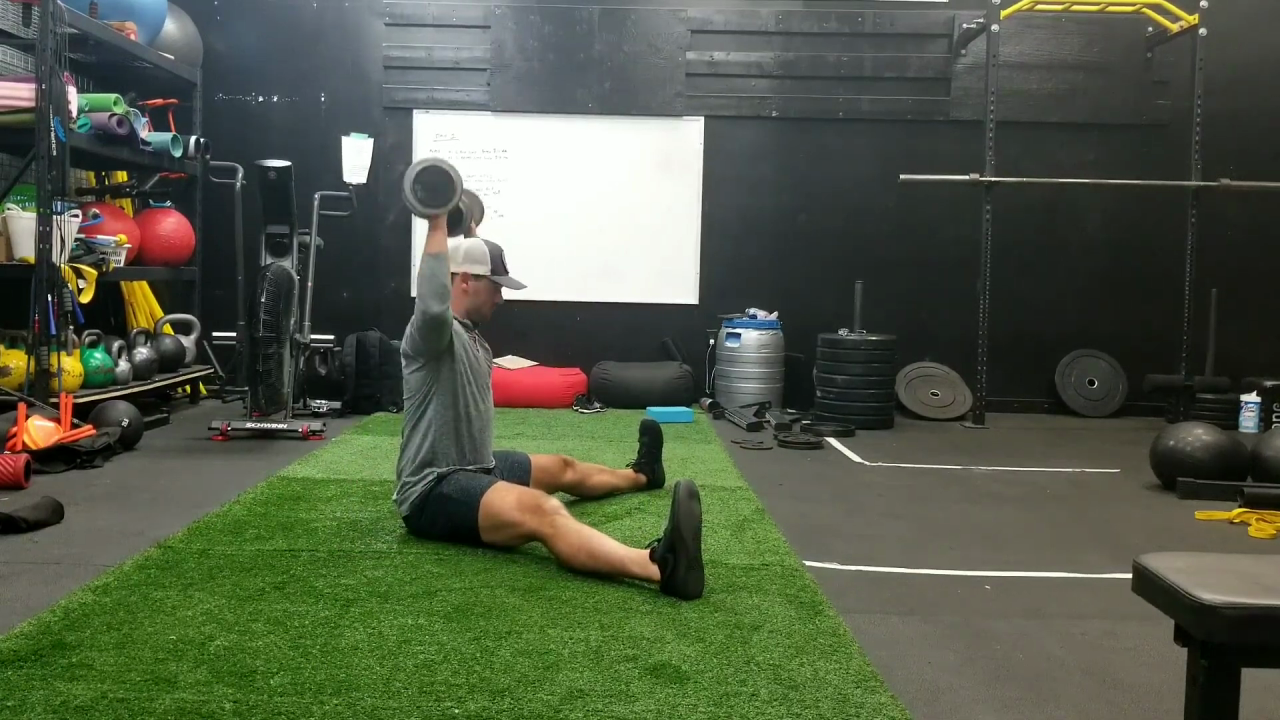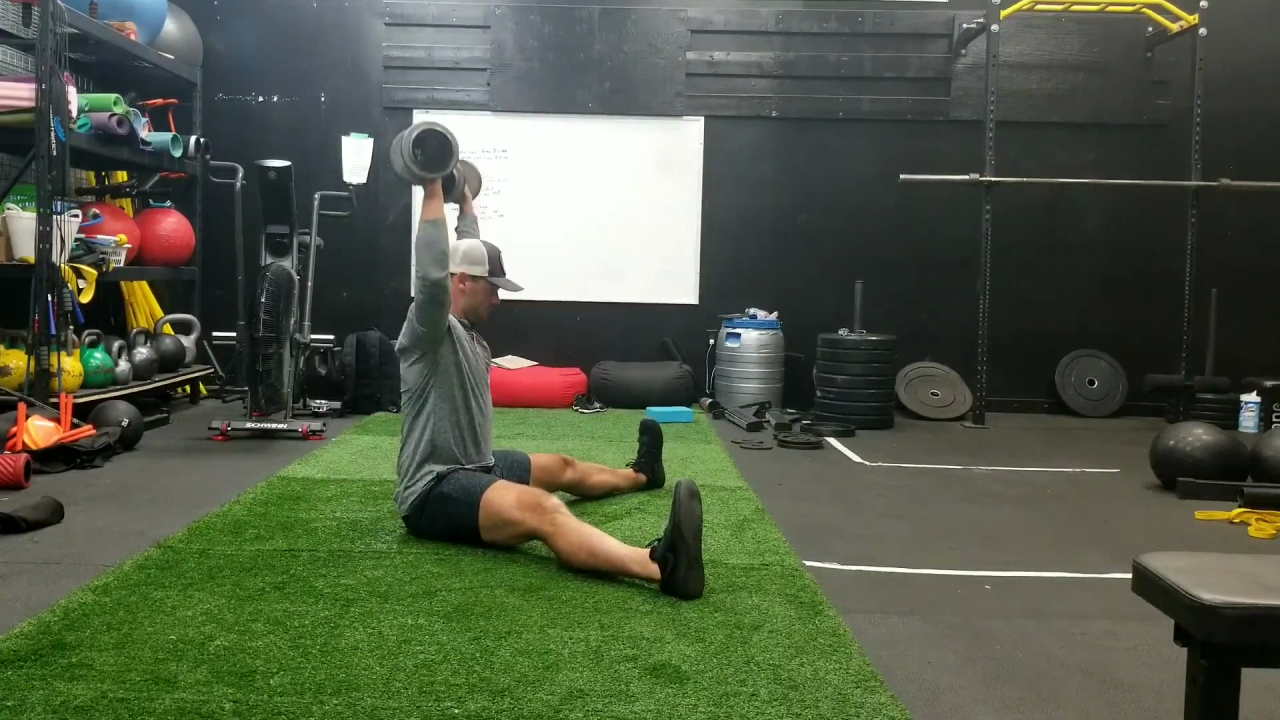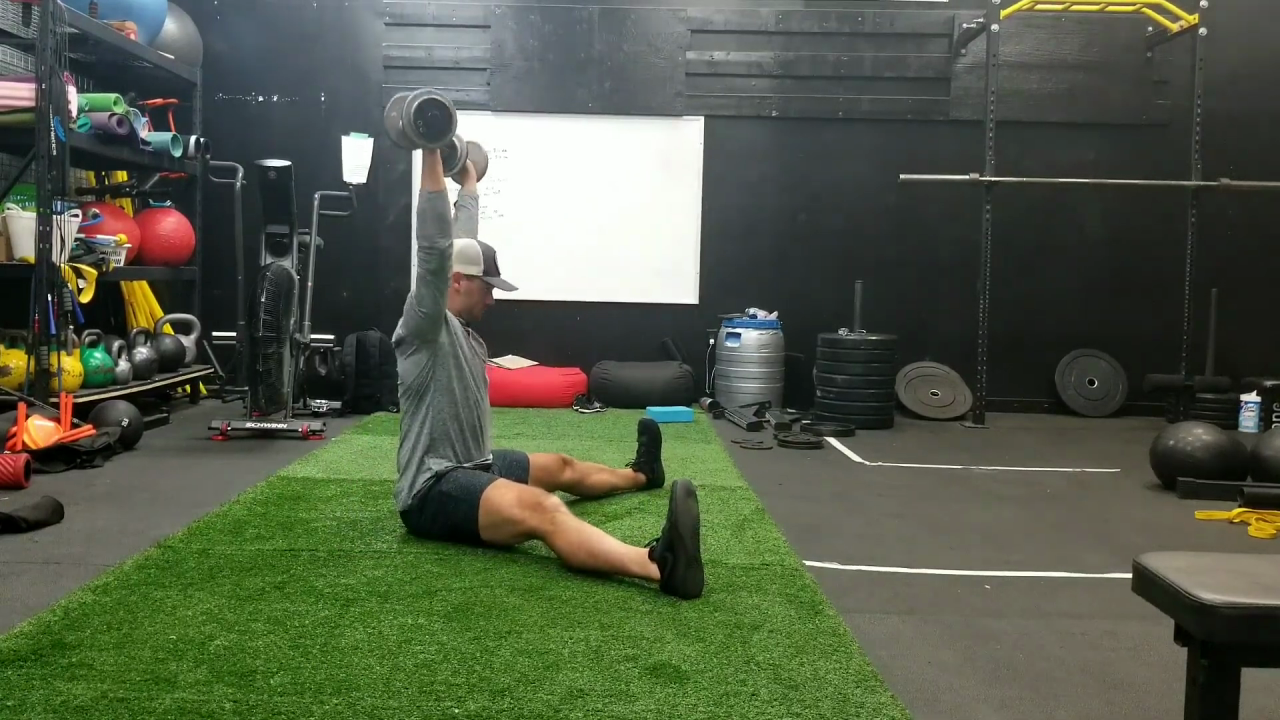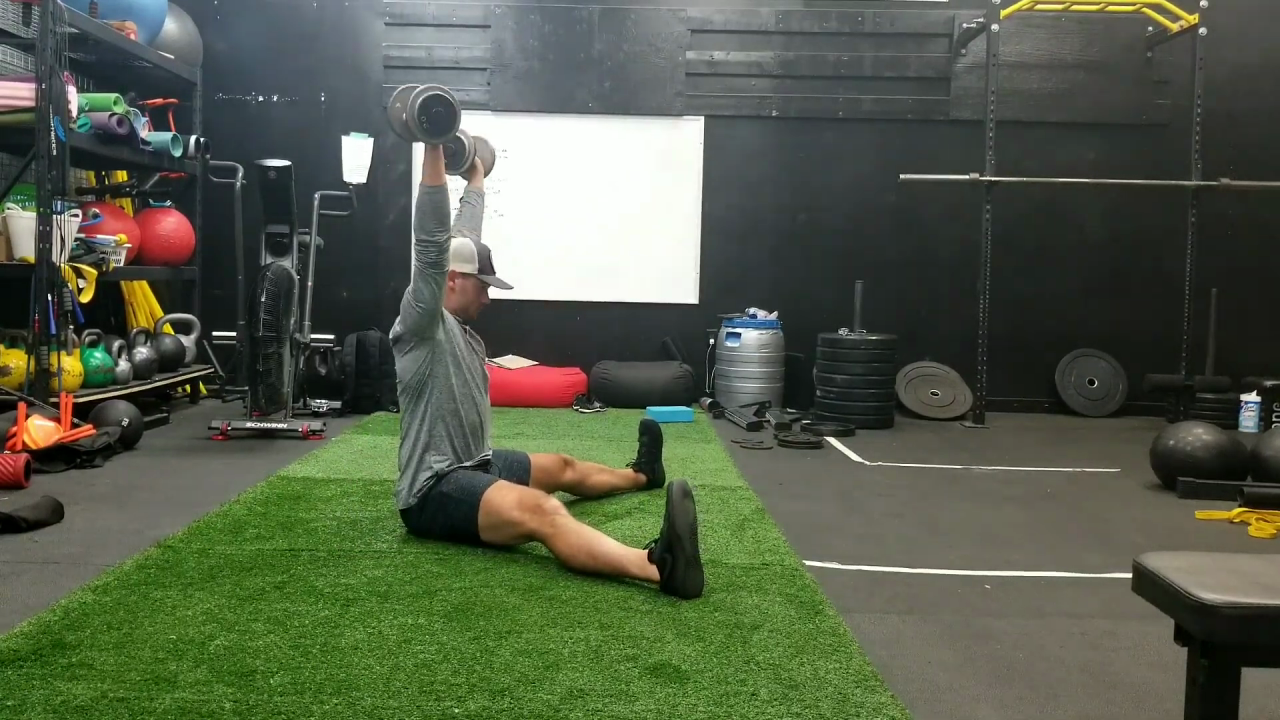
dt=0.2s
person 1, frame 1
left shoulder: (461, 328)
right shoulder: (435, 333)
right elbow: (432, 304)
left wrist: (470, 232)
right wrist: (437, 224)
left hip: (474, 468)
right hip: (434, 491)
left knee: (563, 468)
right knee: (541, 512)
left ankle: (641, 475)
right ankle: (659, 566)
person 1, frame 2
left shoulder: (458, 326)
right shoulder: (430, 330)
left elbow: (465, 253)
right elbow: (432, 274)
left wrist: (466, 203)
right wrist: (433, 188)
left hip: (474, 468)
right hip: (434, 490)
left knee: (563, 467)
right knee: (540, 510)
left ankle: (641, 474)
right ankle: (661, 566)
person 1, frame 3
left shoulder: (454, 325)
right shoulder: (425, 327)
left elbow: (461, 242)
right elbow: (434, 248)
left wrist: (468, 183)
right wrist: (431, 155)
left hip: (472, 467)
right hip: (434, 489)
left knee: (562, 467)
right knee: (540, 510)
left ankle: (641, 474)
person 1, frame 4
left shoulder: (452, 323)
right shoulder: (422, 324)
left elbow: (463, 236)
right elbow: (432, 240)
left wrist: (476, 177)
right wrist: (433, 146)
left hip: (473, 466)
right hip: (434, 489)
left knee: (563, 468)
right knee: (540, 512)
left ankle: (641, 474)
right ankle: (660, 566)
